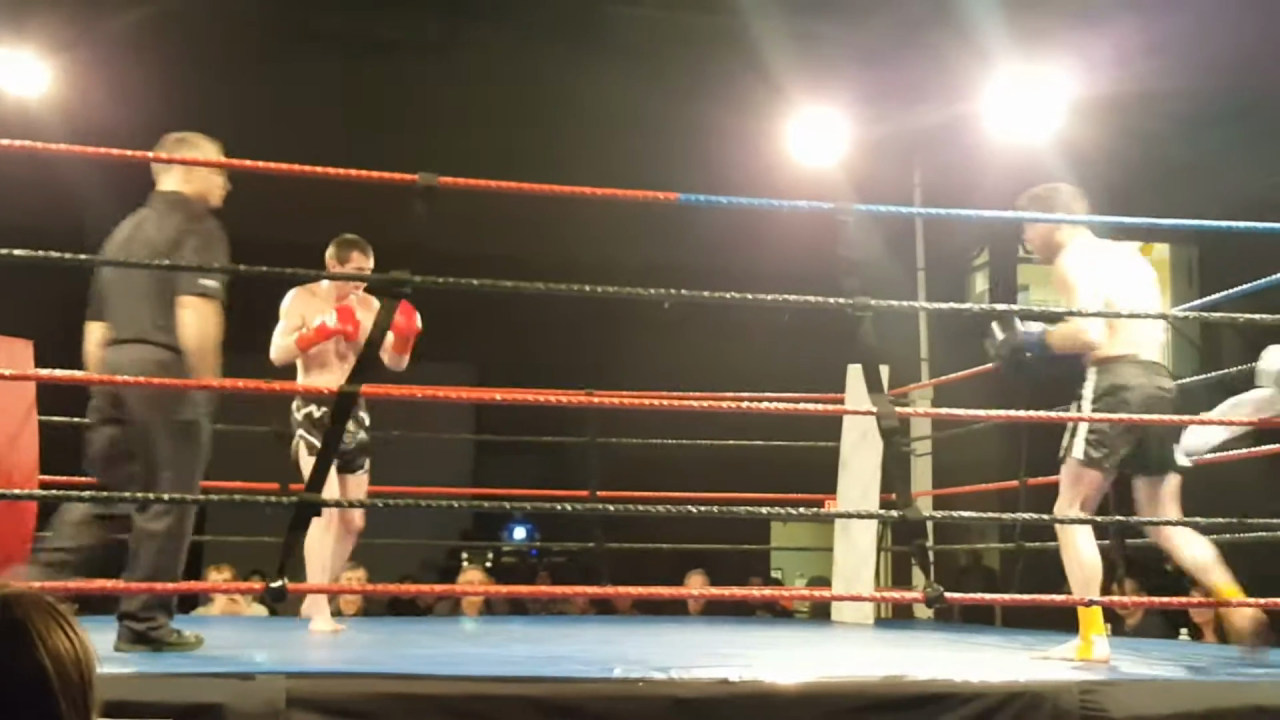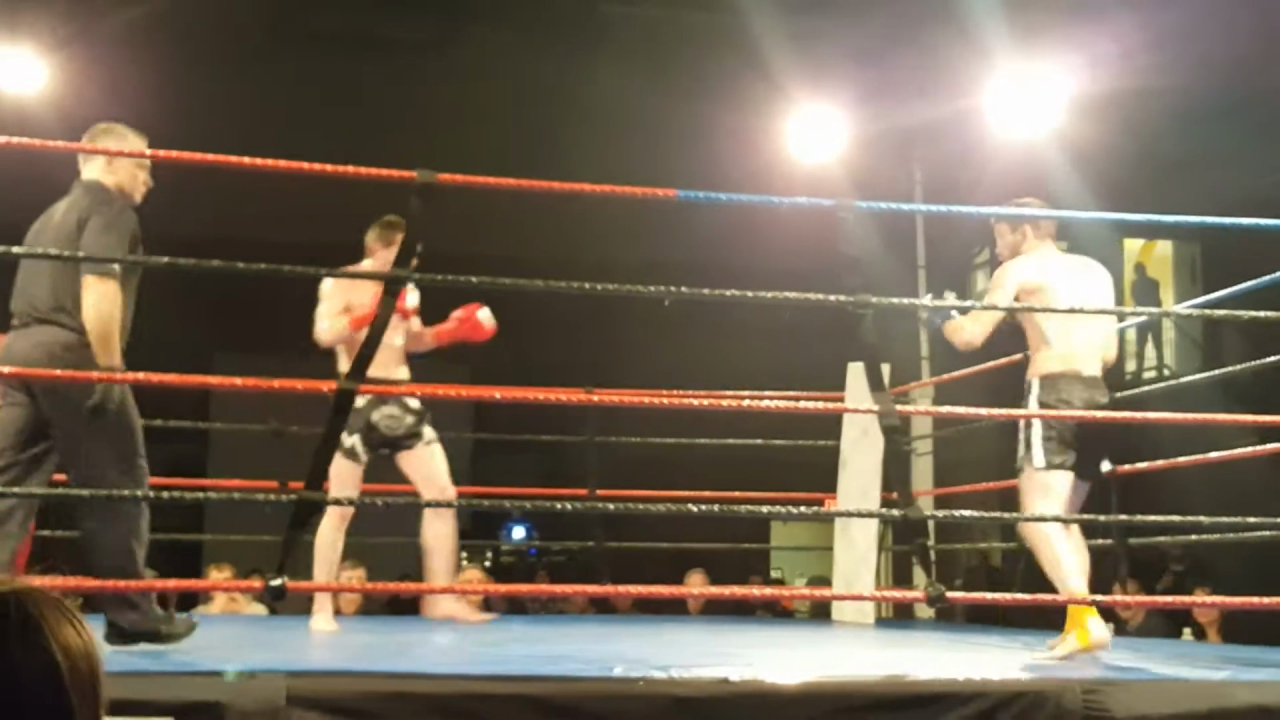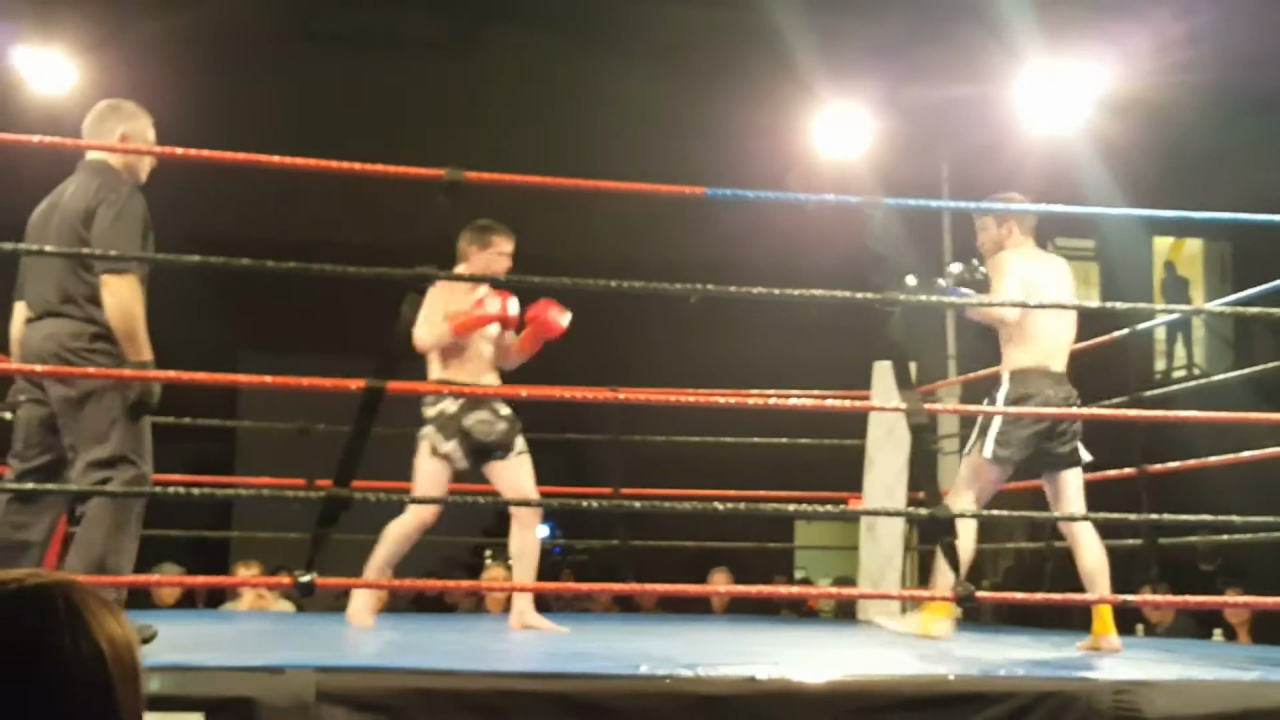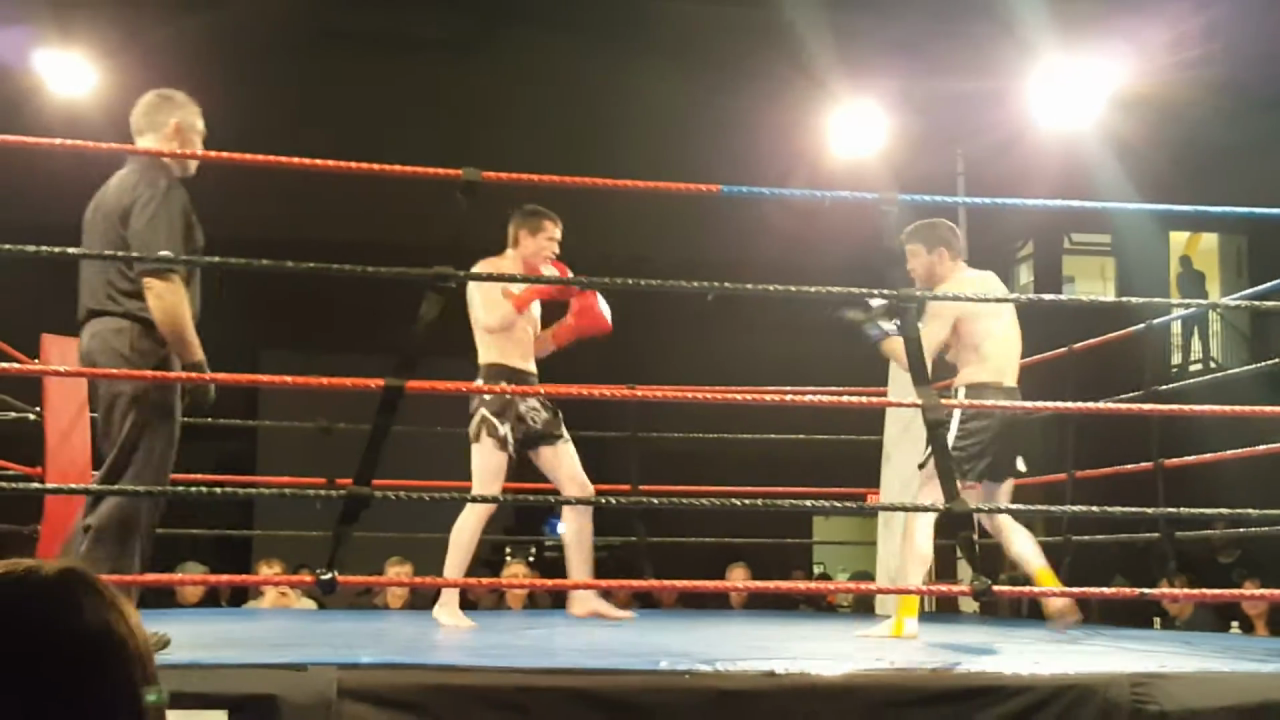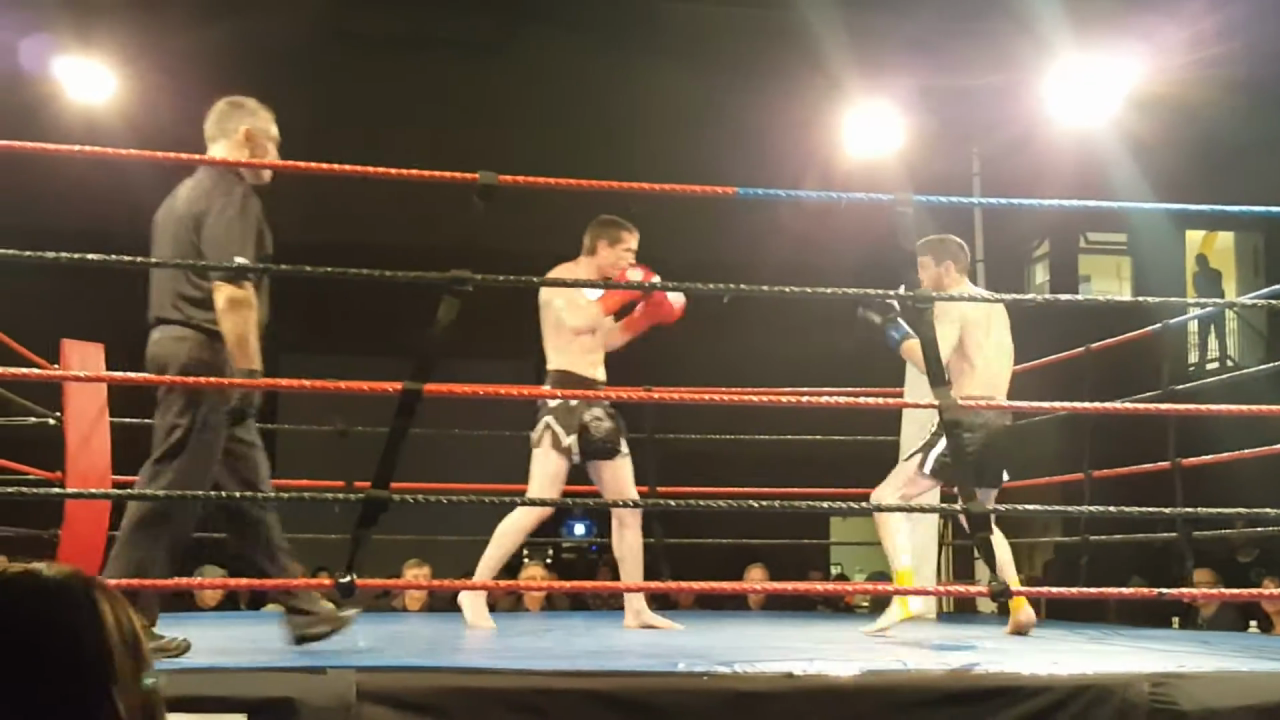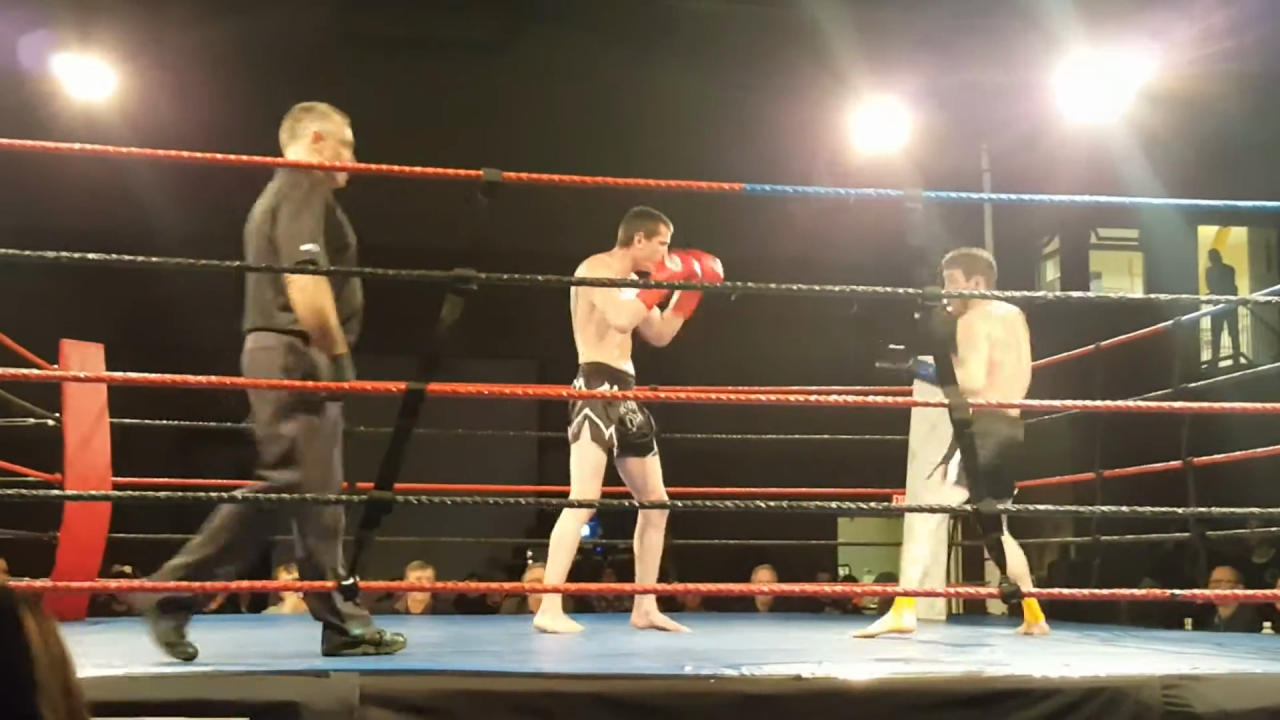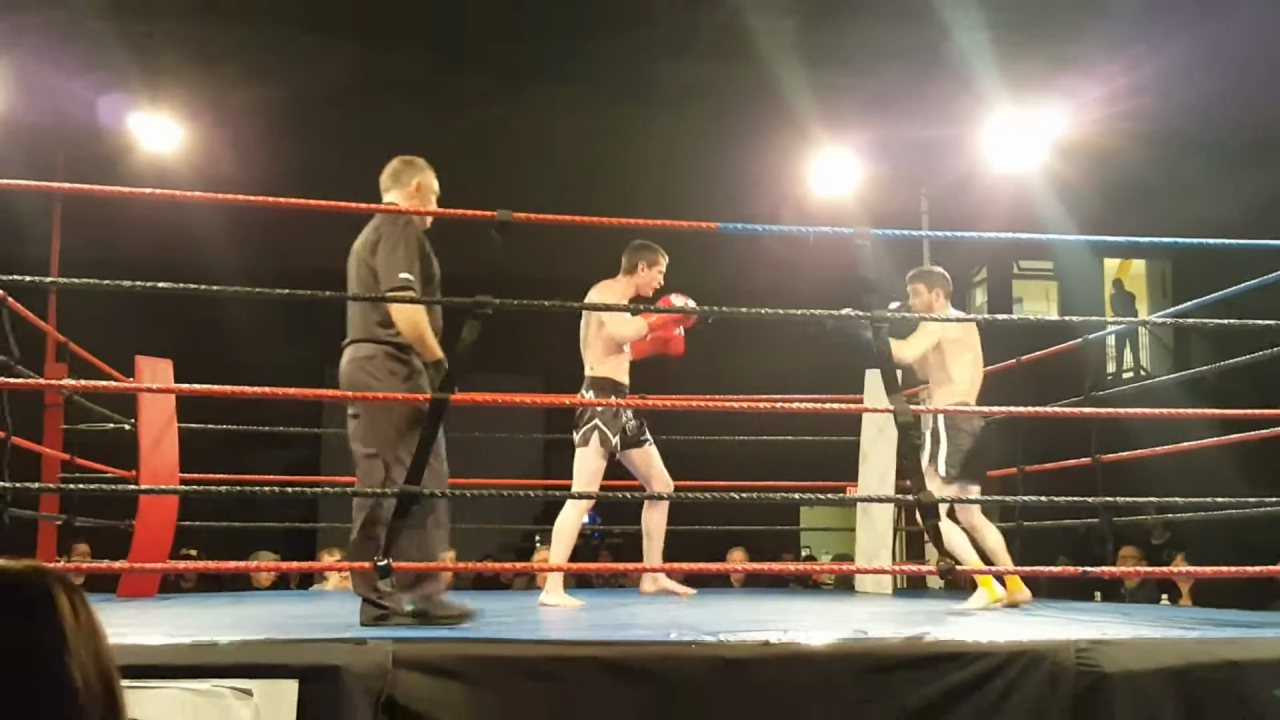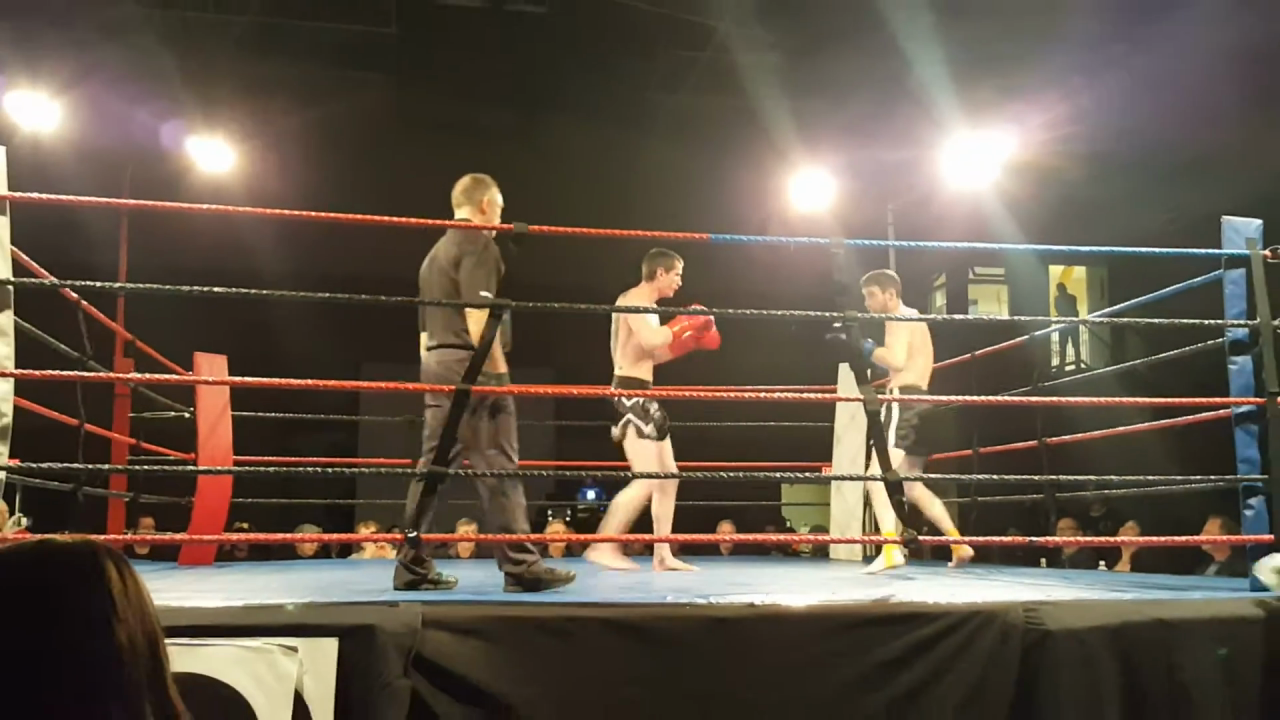
dt=0.3s
person 1, frame 1
left shoulder: (124, 231)
right shoulder: (198, 227)
left elbow: (96, 322)
right elbow: (196, 310)
left wrist: (97, 381)
right wrist: (203, 382)
left hip: (114, 367)
right hip: (161, 370)
left knee: (106, 492)
right knee: (170, 497)
right ankle: (144, 620)
person 1, frame 2
left shoulder: (50, 218)
right shoulder: (110, 210)
right elbow: (99, 289)
right wrist: (108, 368)
right hip: (67, 353)
right knee: (115, 486)
right ankle: (128, 611)
person 1, frame 3
left shoulder: (51, 202)
right shoulder: (118, 193)
right elbow: (118, 285)
right wrist: (143, 363)
right hip: (87, 348)
right knee: (116, 477)
person 1, frame 4
left shoulder: (111, 189)
right shoulder: (160, 189)
right elbow: (161, 285)
right wrist: (196, 361)
left hip: (103, 340)
right hip: (137, 348)
left knee: (126, 484)
right knee: (131, 484)
person 1, frame 5
left shoulder: (184, 193)
right shoulder: (232, 195)
right elbow: (232, 293)
right wrist: (249, 372)
left hip: (177, 343)
right hip: (204, 352)
left knee: (248, 484)
right knee: (172, 488)
person 1, frame 6
left shoulder: (278, 196)
right shoulder: (305, 191)
right elbow: (305, 282)
right wrist: (337, 352)
left hip: (279, 354)
right hip: (295, 355)
left knee: (319, 495)
right knee: (284, 487)
person 1, frame 7
left shoulder: (370, 234)
right shoulder: (400, 228)
right elbow: (403, 304)
right wrist: (436, 360)
left hip: (360, 361)
right hip: (390, 363)
left knee: (378, 485)
right knee: (421, 479)
left ankle: (377, 598)
right ankle: (418, 591)
person 1, frame 8
left shoulder: (435, 253)
right shoulder: (478, 246)
right elbow: (479, 317)
left wrist: (433, 382)
right wrist: (498, 371)
left hip: (436, 365)
right hip: (473, 368)
left knee: (436, 467)
right knee: (497, 467)
left ankle: (413, 565)
right ankle: (521, 565)
person 2, frame 1
left shoulder: (1071, 261)
right shoulder: (1130, 256)
left elbow: (1089, 333)
left wrist: (1032, 339)
left hip: (1115, 384)
right hip: (1159, 384)
left knee: (1071, 513)
right knee: (1165, 524)
left ankle: (1091, 637)
right ankle: (1240, 608)
person 2, frame 2
left shoulder: (1017, 270)
right shoulder: (1097, 272)
left elbow: (969, 337)
right elbow: (1110, 352)
left wrist: (943, 317)
left hip: (1051, 396)
right hip: (1094, 395)
left knee: (1039, 521)
right knee: (1064, 516)
left ankle: (1087, 621)
right ankle: (1080, 624)
person 2, frame 3
left shoulder: (1009, 261)
right shoulder: (1058, 268)
left elbow: (1005, 311)
left wrist: (961, 298)
right wrist: (973, 288)
left hip: (1021, 393)
right hip: (1059, 393)
left knee: (961, 499)
right knee: (1073, 519)
left ankle: (937, 613)
right ankle: (1105, 629)
person 2, frame 4
left shoulder: (950, 294)
right shoulder: (989, 282)
left wrist: (878, 331)
left hip: (978, 407)
right hip: (1011, 406)
left knee: (922, 507)
right knee: (995, 517)
left ankle: (905, 619)
right ankle: (1055, 594)
person 2, frame 5
left shoulder: (952, 302)
right shoulder: (990, 303)
left elbow: (932, 359)
left wrist: (896, 331)
right wrist: (903, 325)
left hip: (966, 419)
right hip: (995, 419)
left knee: (886, 499)
right knee: (978, 520)
left ankle: (905, 597)
right ankle: (1020, 607)
person 2, frame 6
left shoulder: (974, 319)
right shoulder: (1011, 315)
left elbow: (972, 382)
left wrist: (923, 370)
left hip: (981, 429)
right hip: (1009, 431)
right knee: (994, 529)
left ankle: (902, 613)
right ankle: (1033, 616)
person 2, frame 7
left shoulder: (938, 323)
right shoulder: (962, 323)
left elbow: (905, 354)
left hip: (948, 423)
right hip: (964, 421)
right knee: (970, 516)
left ankle: (988, 585)
right ankle: (1016, 587)
person 2, frame 8
left shoulder: (899, 318)
right shoulder: (912, 321)
left elbow: (896, 360)
left wrist: (866, 347)
right wrist: (870, 349)
left hip: (904, 404)
right hip: (918, 406)
left knee: (876, 478)
right knee: (912, 489)
left ankle: (891, 550)
right ankle: (959, 545)
person 3, frame 1
left shoulder: (369, 306)
right shoulder: (301, 298)
left elbow: (395, 362)
right elbow: (277, 354)
left wrist: (404, 334)
right wrist: (321, 331)
left hip: (353, 412)
right hip: (314, 409)
left knee: (353, 521)
right knee: (328, 508)
left ankle: (314, 600)
right ankle: (320, 610)
person 3, frame 2
left shoulder: (403, 289)
right shoulder: (339, 283)
right elbow: (324, 335)
left wrist: (453, 329)
right wrist: (375, 309)
left hip: (403, 400)
right hip: (359, 398)
left knee: (443, 495)
right knee: (341, 508)
left ankle: (441, 597)
right ankle: (321, 608)
person 3, frame 3
left shoulder: (493, 298)
right shoulder: (436, 289)
left elbow: (507, 358)
right elbow: (423, 339)
left wrist: (536, 332)
right wrist: (480, 317)
left hip: (491, 406)
right hip: (448, 404)
left knee: (528, 506)
right knee: (423, 512)
left ankle: (523, 608)
right ankle: (366, 590)
person 3, frame 4
left shoulder: (532, 281)
right shoulder: (487, 272)
right elbow: (488, 319)
left wrist: (574, 324)
right wrist: (535, 291)
left hip: (530, 395)
right hip: (497, 389)
left knee: (579, 491)
right knee: (484, 501)
left ankle: (584, 595)
right ankle: (446, 603)
person 3, frame 5
left shoulder: (598, 289)
right shoulder: (562, 279)
right elbow: (575, 323)
left wrist: (647, 314)
right wrist: (622, 294)
left hip: (596, 401)
right hip: (565, 398)
left knee: (629, 506)
right knee: (539, 505)
left ankle: (636, 608)
right ankle: (475, 591)
person 3, frame 6
left shoulder: (629, 281)
right shoulder: (596, 268)
left elbow: (661, 333)
right elbow: (621, 318)
left wrist: (692, 288)
right wrist: (662, 282)
left hip: (624, 395)
right hip: (597, 390)
left knee: (655, 503)
right knee: (584, 501)
left ankle: (645, 608)
right ankle: (549, 608)
person 3, frame 7
left shoulder: (620, 302)
right shoulder: (605, 293)
right elbow: (625, 332)
left wrist: (658, 341)
right wrist: (664, 316)
left hip: (619, 403)
right hip: (601, 401)
left knee: (661, 485)
right knee: (583, 497)
left ankle: (653, 574)
right ankle: (553, 588)
person 3, frame 8
left shoulder: (646, 308)
right shoulder: (633, 301)
right elbow: (650, 341)
left wrist: (693, 341)
right wrist: (687, 323)
left hip: (645, 399)
right hip: (628, 397)
left knee: (669, 478)
right knee: (647, 481)
left ankle: (663, 554)
